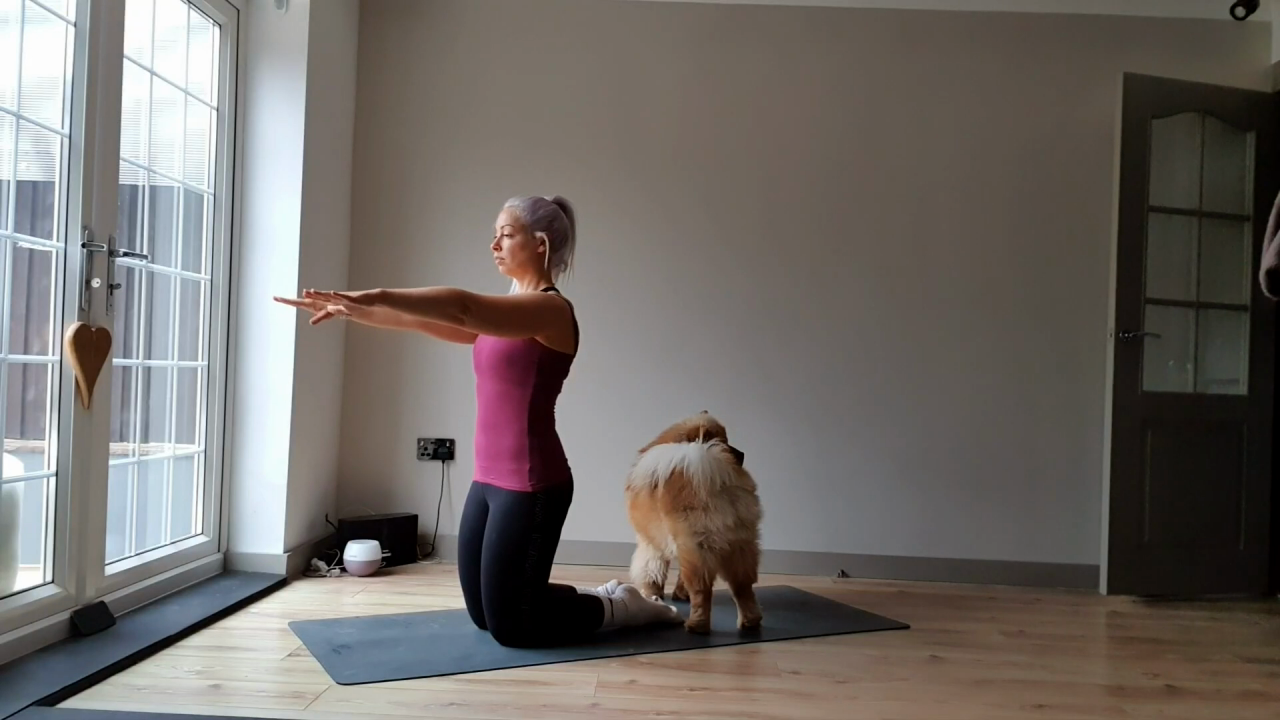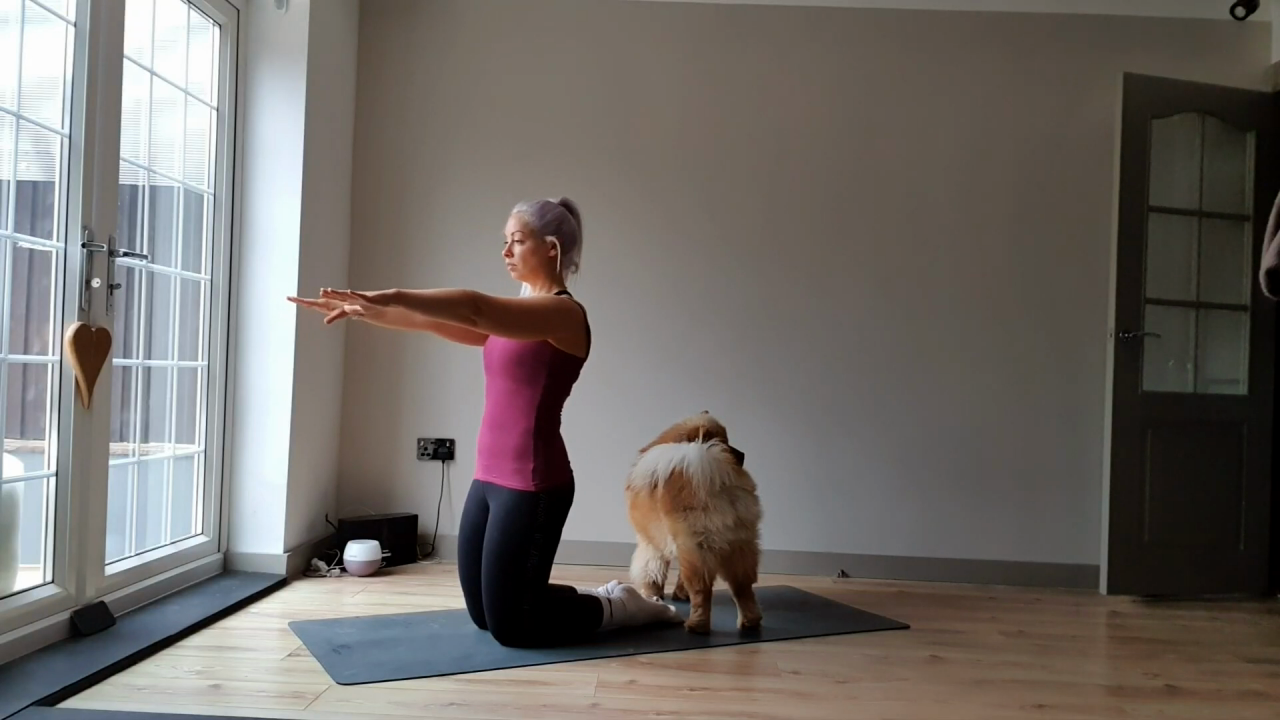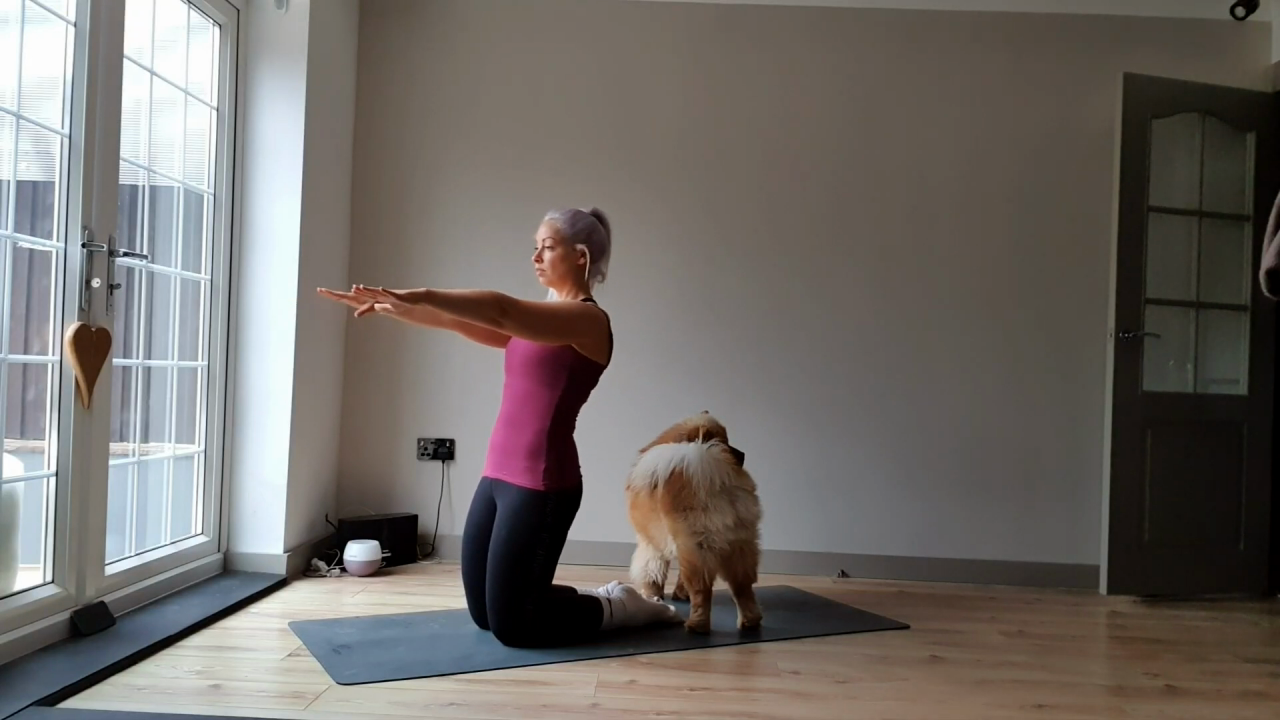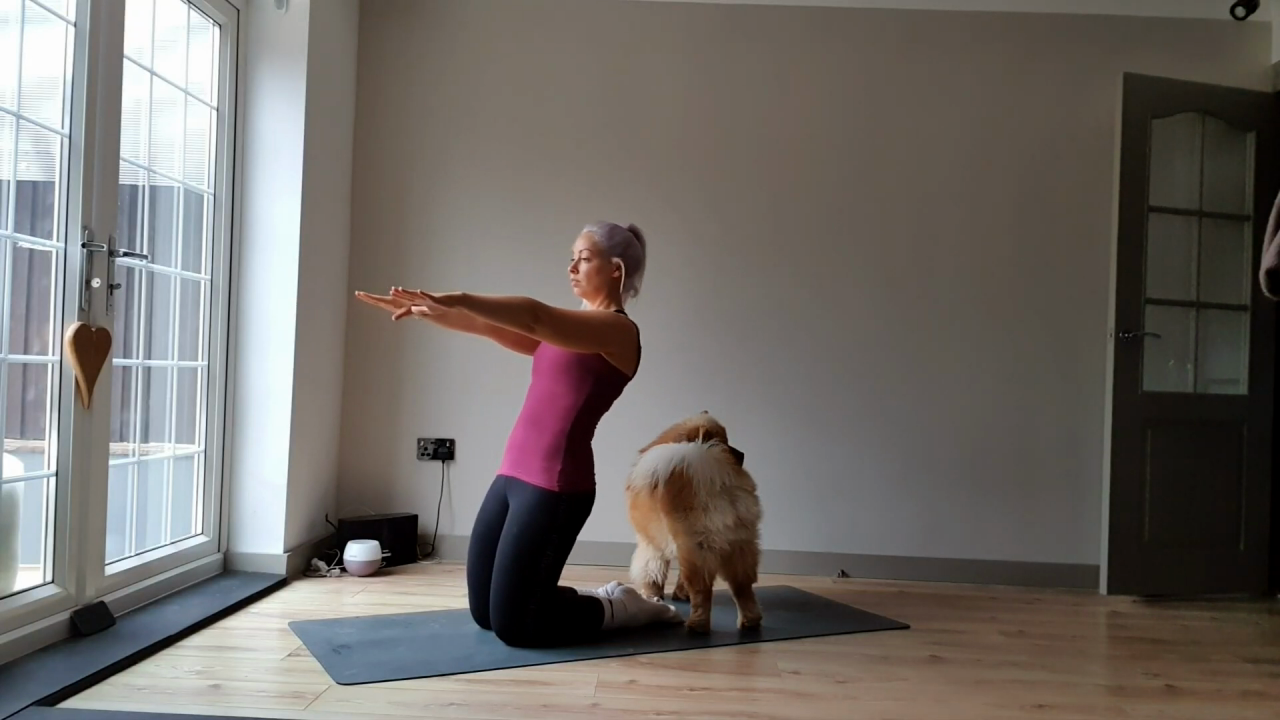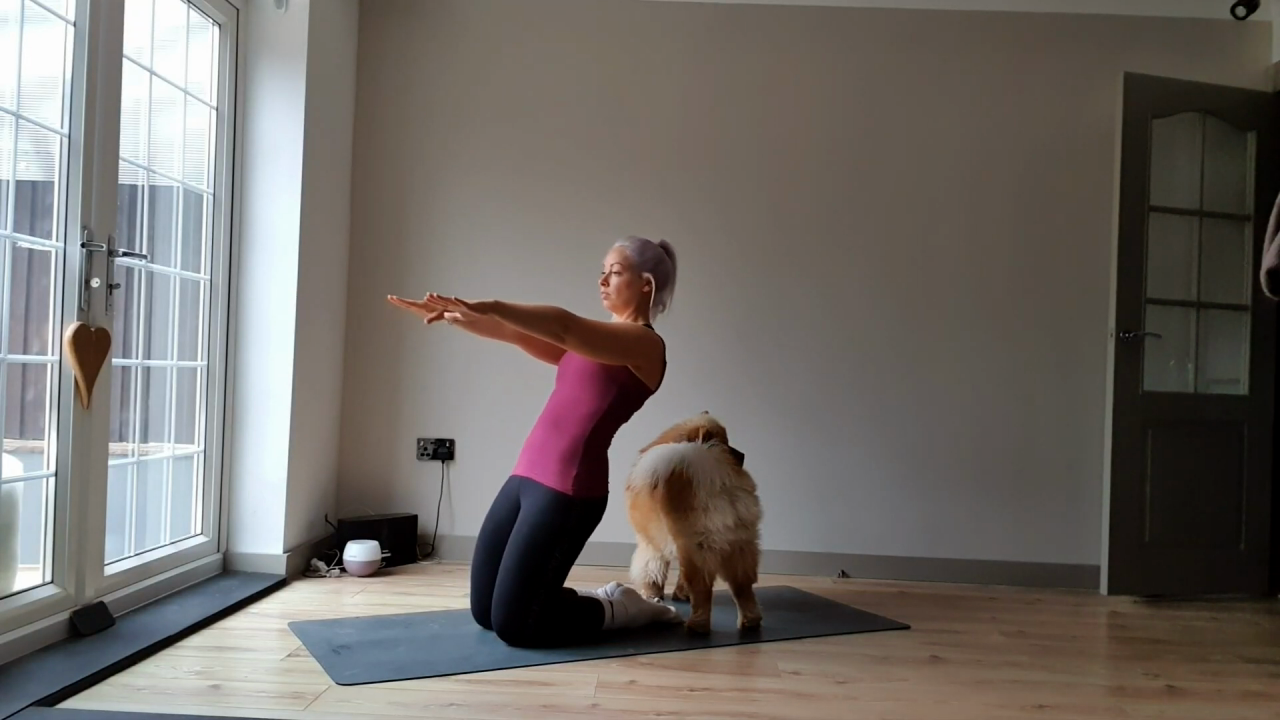
dt=0.7s
person 1, frame 1
left shoulder: (552, 311)
right shoulder: (502, 316)
left elbow: (462, 307)
right elbow: (426, 321)
left wrist: (377, 295)
right wrist: (349, 309)
left hip: (532, 484)
right hip: (491, 480)
left knee: (510, 625)
right knee: (483, 613)
left ankle: (619, 607)
right ankle: (602, 596)
person 1, frame 2
left shoulder: (564, 314)
right shoulder: (513, 317)
left elbow: (474, 308)
right elbow: (437, 322)
left wrist: (391, 295)
right wrist: (363, 310)
left hip: (534, 485)
right hip: (491, 479)
left knee: (510, 625)
right knee: (484, 613)
left ankle: (620, 607)
right ankle: (602, 597)
person 1, frame 3
left shoulder: (588, 320)
right shoulder: (535, 322)
left elbow: (501, 310)
right elbow: (459, 321)
left wrist: (422, 294)
right wrist: (388, 306)
left hip: (542, 484)
right hip: (499, 476)
left knee: (512, 625)
right knee: (483, 612)
left ankle: (618, 607)
right ankle: (602, 597)
person 1, frame 4
left shoulder: (619, 330)
right shoulder: (565, 332)
left elbow: (534, 316)
right elbow: (490, 327)
left wrist: (458, 299)
right wrist: (422, 310)
left hip: (556, 485)
right hip: (514, 475)
left knee: (513, 624)
right knee: (484, 611)
left ankle: (621, 608)
right ankle: (601, 598)
person 1, frame 5
left shoulder: (645, 344)
right shoulder: (590, 342)
left elbow: (563, 326)
right elbow: (517, 333)
left wrist: (491, 305)
right wrist: (453, 315)
left hip: (569, 487)
right hip: (527, 475)
left knee: (513, 623)
right knee: (485, 611)
left ankle: (620, 608)
right ankle: (605, 599)
